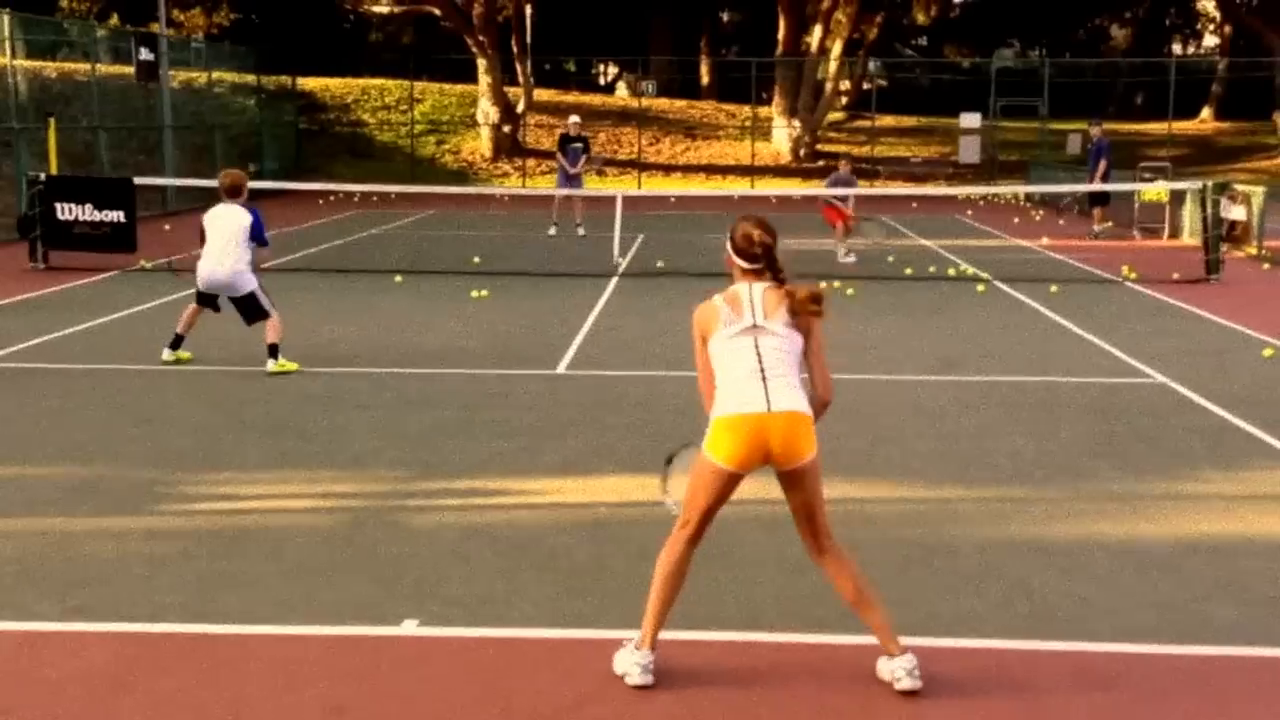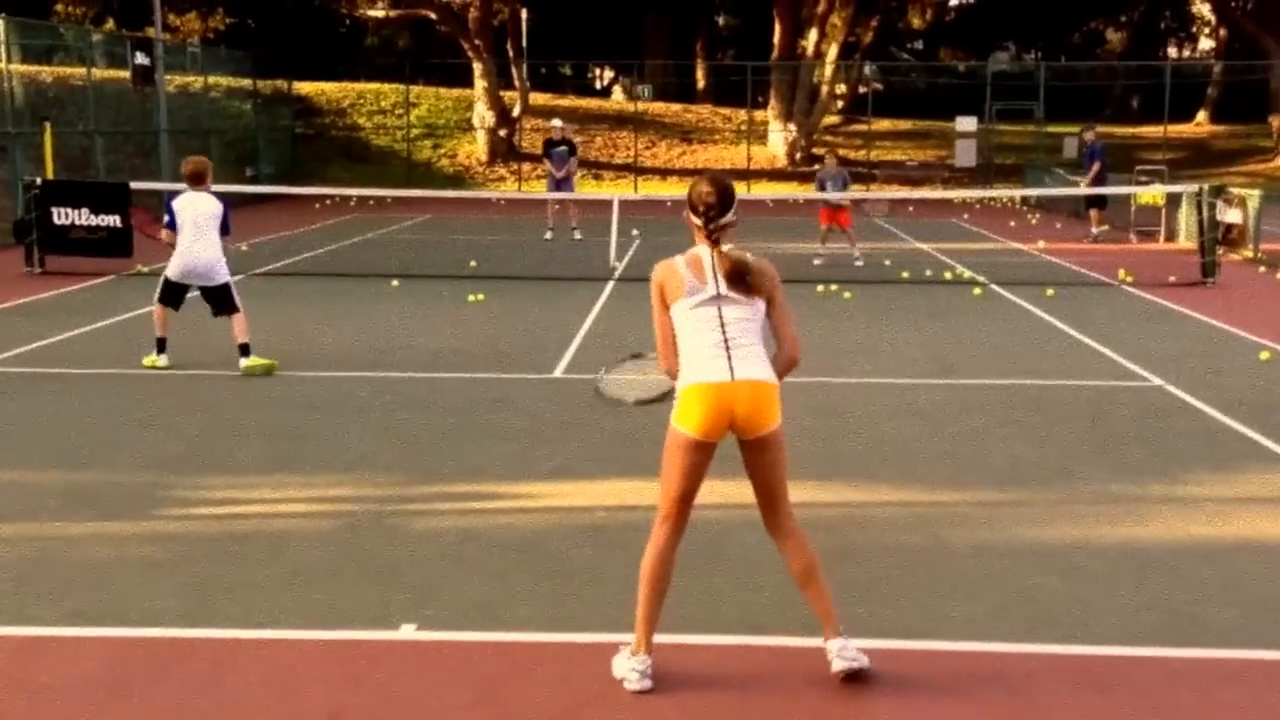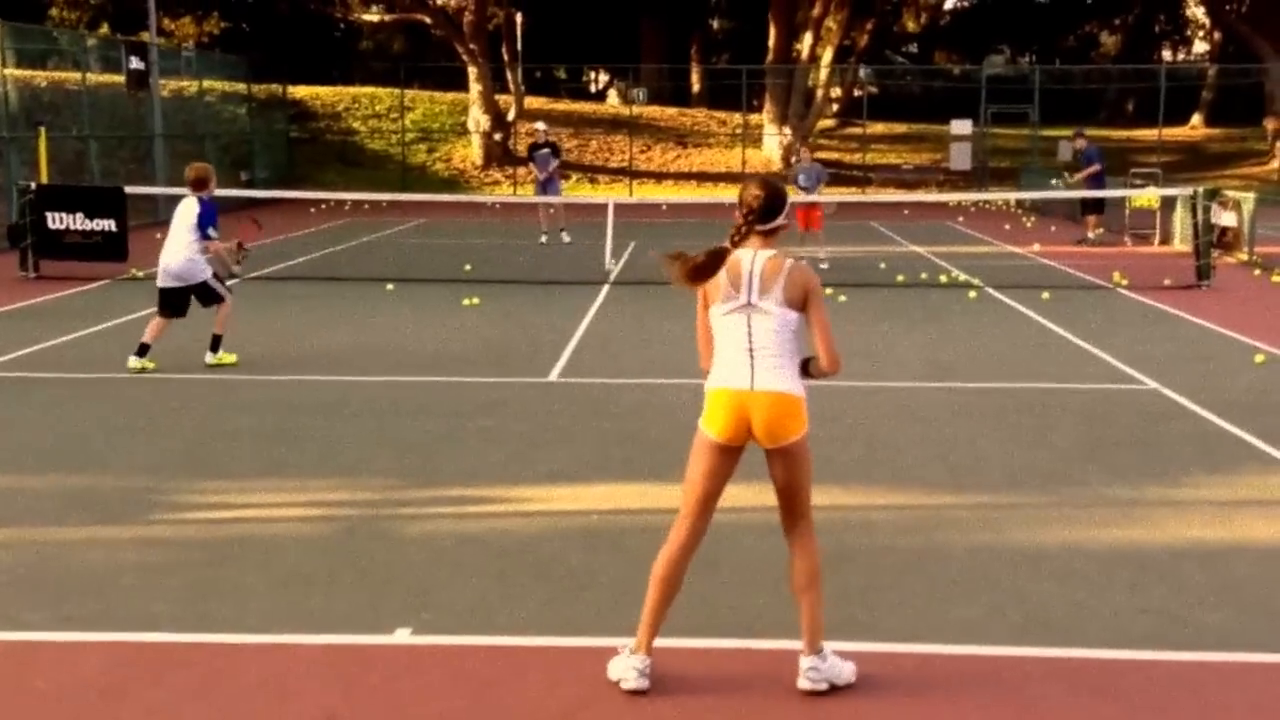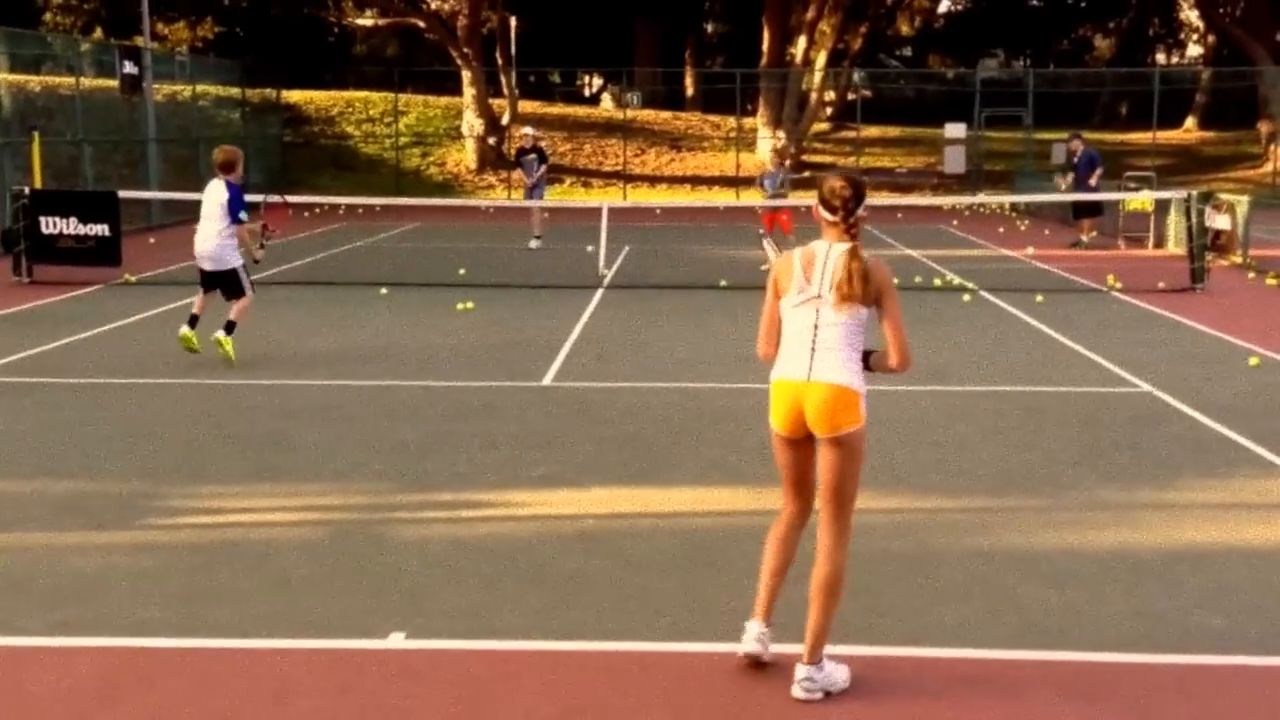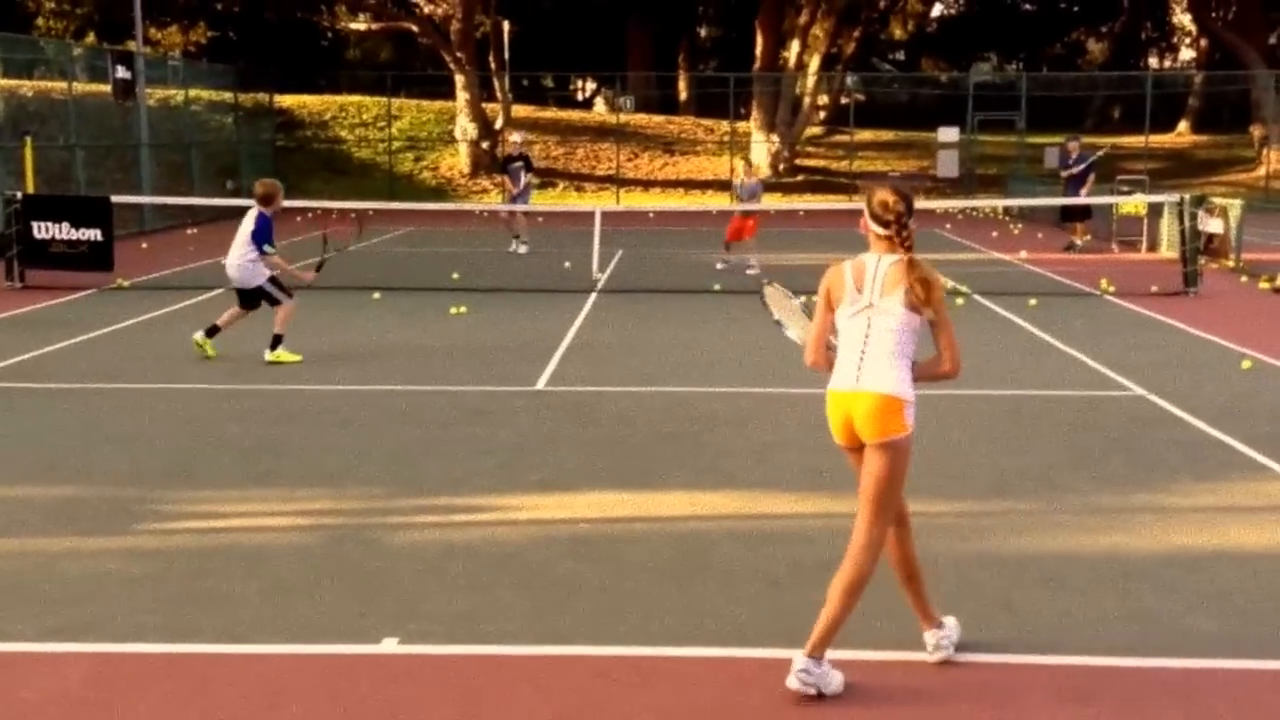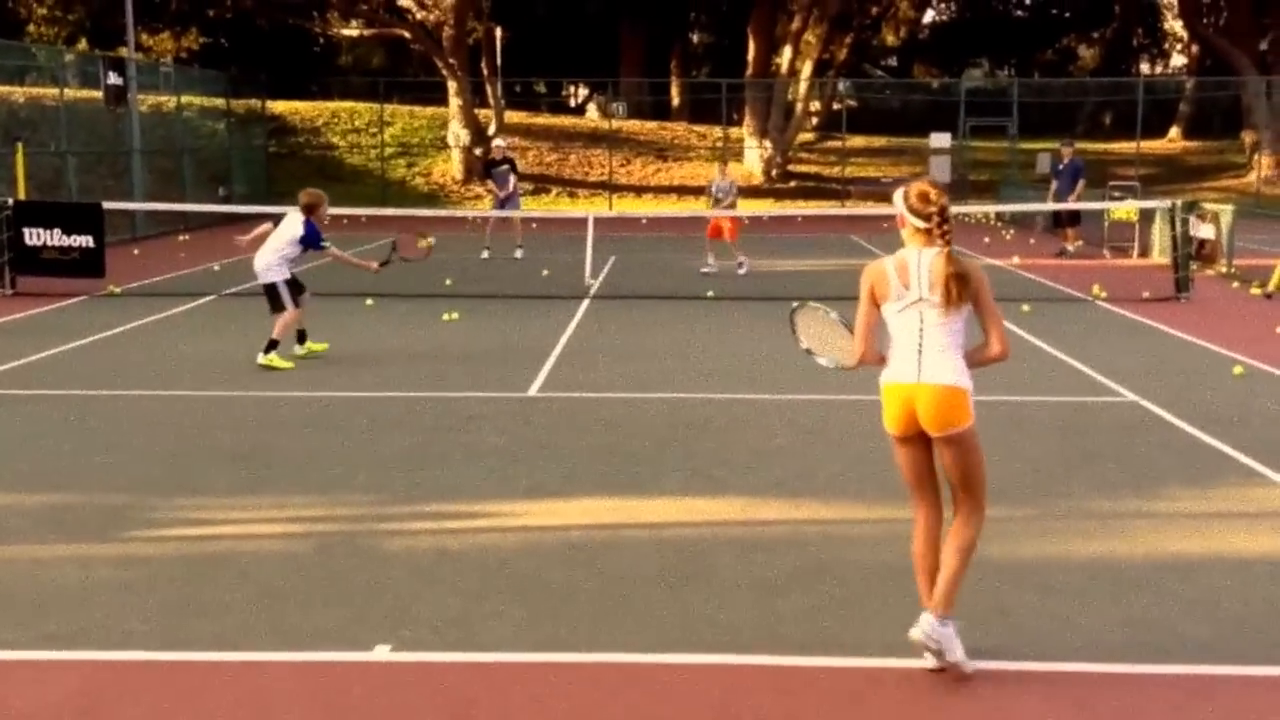
dt=0.3s
person 1, frame 1
left shoulder: (705, 312)
right shoulder: (798, 305)
right elbow: (824, 393)
left hip: (734, 428)
right hip: (793, 425)
left knee: (684, 535)
right knee: (824, 547)
left ankle: (643, 652)
right ankle: (896, 656)
person 1, frame 2
left shoulder: (666, 273)
right shoulder: (761, 271)
left elbow: (669, 363)
right elbow: (791, 354)
left hip: (700, 396)
right hip: (759, 394)
left knee: (667, 526)
right knee: (782, 524)
left ankle: (639, 657)
right ankle: (836, 642)
person 1, frame 3
left shoulder: (712, 274)
right shoulder: (803, 277)
right elbow: (830, 363)
left hip: (724, 403)
right hip: (781, 405)
left knee: (685, 531)
right knee: (799, 532)
left ankle: (637, 657)
right ankle: (815, 658)
person 1, frame 4
left shoulder: (785, 265)
right shoulder: (876, 273)
left elbow: (766, 349)
right elbow: (898, 356)
left hip: (785, 393)
right hip: (838, 399)
left knee: (794, 511)
right knee: (833, 532)
left ankle: (758, 625)
right ankle: (811, 666)
person 1, frame 5
left shoulder: (836, 276)
right shoulder: (925, 281)
left elbow: (815, 357)
right elbow: (949, 365)
left hip: (841, 404)
right hip: (886, 406)
left knee: (895, 515)
right knee: (867, 538)
left ankle: (933, 628)
right ankle: (811, 657)
person 1, frame 6
left shoulder: (877, 273)
right shoulder: (968, 272)
left elbow: (862, 352)
right elbow: (998, 348)
right wrist: (950, 361)
left hip: (897, 395)
right hip: (948, 395)
left knee: (926, 513)
right knee: (970, 510)
left ankle: (936, 634)
right ankle: (937, 618)
person 2, frame 1
left shoulder: (209, 215)
right shoulder: (250, 215)
right elbow: (262, 251)
right wrist: (251, 264)
left hip: (207, 273)
right hip: (238, 275)
left knee: (199, 305)
right knee: (271, 317)
left ankle: (172, 350)
right ankle: (274, 360)
person 2, frame 2
left shoulder: (175, 203)
right shoulder: (217, 204)
left elbow: (168, 237)
right elbow: (222, 236)
left hip: (182, 263)
right hip: (213, 265)
left knee: (161, 305)
right knee: (236, 313)
left ankle: (160, 355)
right ankle: (246, 357)
person 2, frame 3
left shoulder: (184, 204)
right shoulder: (207, 208)
right elbow: (212, 246)
left wrist: (226, 246)
right wrist: (231, 263)
left hip: (167, 266)
right hip: (190, 266)
left knee: (163, 316)
right knee: (225, 301)
left ankle: (139, 357)
right ankle: (214, 353)
person 2, frame 4
left shoulder: (212, 186)
right shoulder: (234, 193)
right elbow: (240, 231)
left wrist: (253, 227)
right wrist: (255, 251)
left hip: (202, 248)
right hip: (223, 251)
left knee: (206, 290)
right knee: (245, 296)
left ankle: (189, 328)
right ankle: (224, 333)
person 2, frame 5
left shoulder: (256, 213)
right shoulder: (263, 225)
right elbow: (272, 260)
right wrist: (300, 275)
left hip: (237, 267)
right hip: (249, 271)
left knee: (245, 308)
right knee: (287, 303)
left ankle: (204, 337)
right ankle: (274, 350)
person 2, frame 6
left shoulder: (293, 216)
right shoulder: (310, 231)
left elbow: (268, 226)
right elbow: (335, 254)
left wrist: (249, 238)
right wrist: (366, 264)
left hip: (267, 263)
right hip: (272, 268)
left knee: (301, 296)
right knee: (291, 311)
left ankle: (302, 344)
right ankle: (268, 354)
